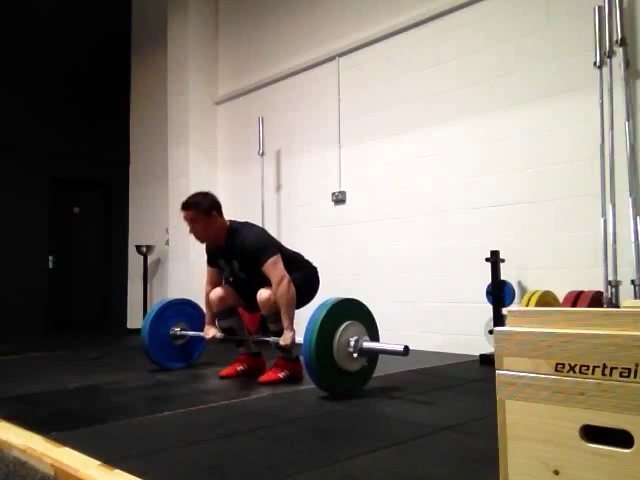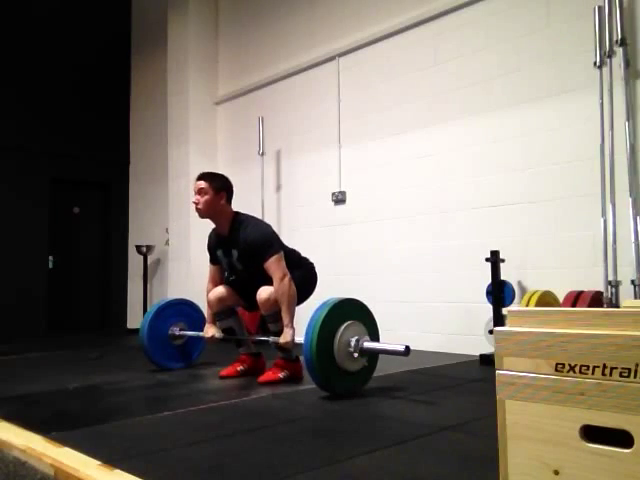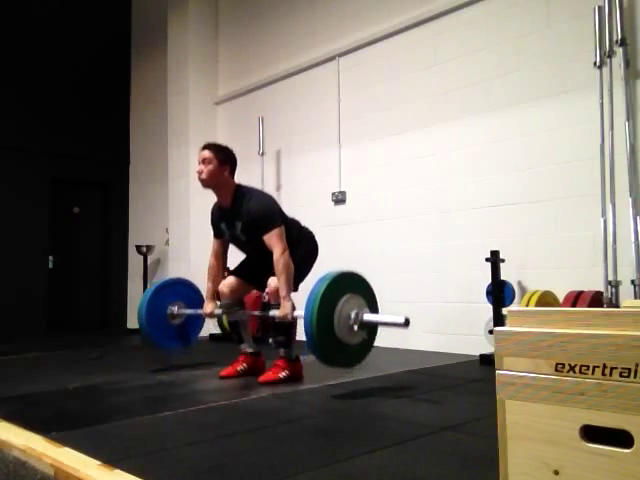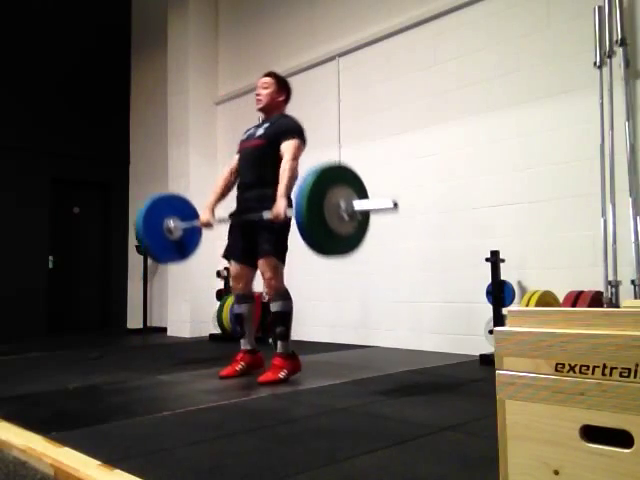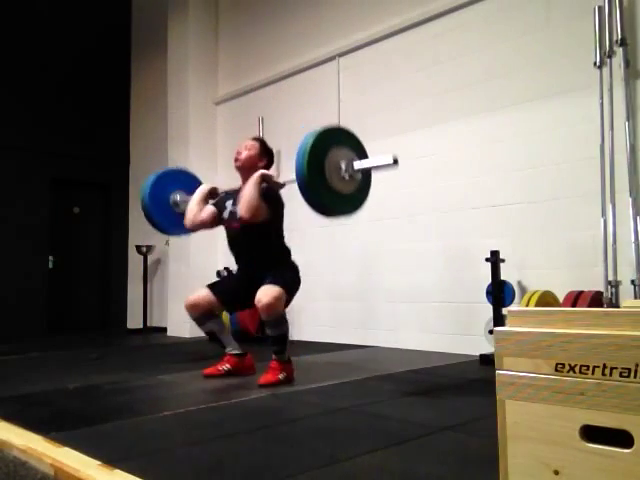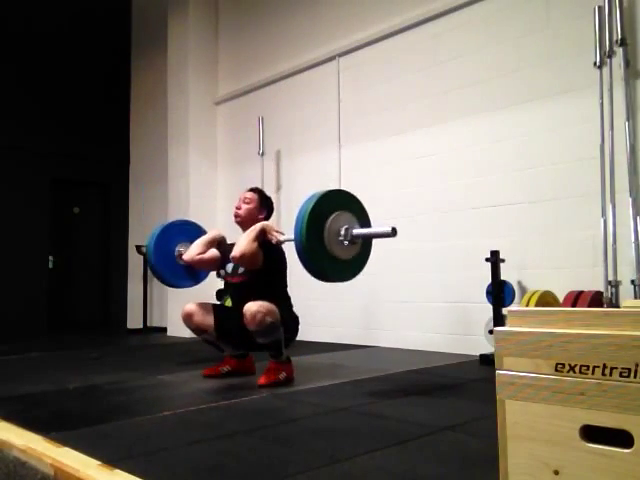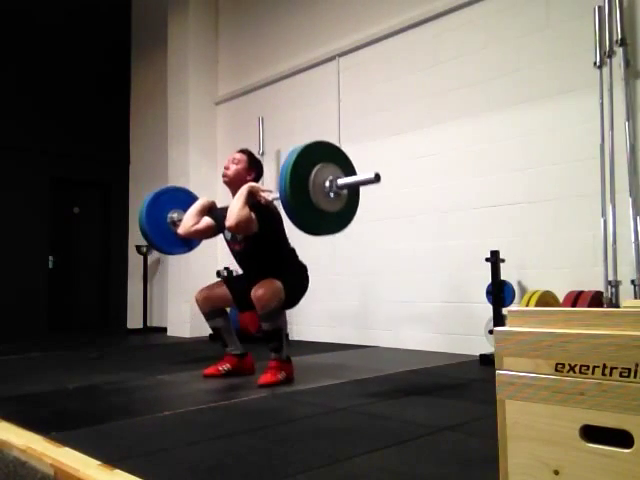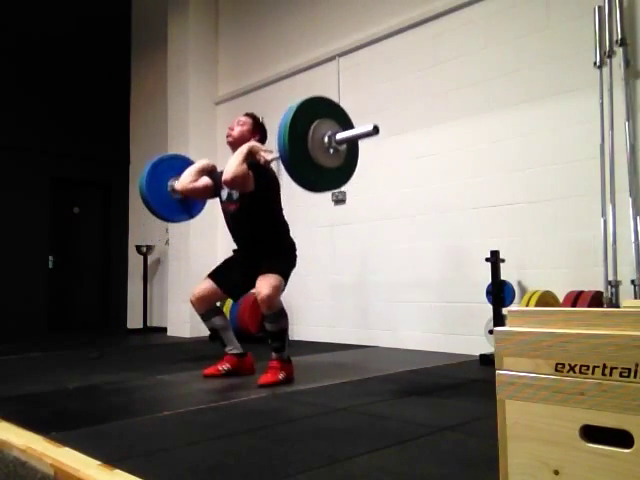
dt=0.4s
person 1, frame 1
left shoulder: (251, 239)
right shoulder: (214, 245)
left elbow: (282, 281)
right elbow: (211, 286)
left wrist: (288, 330)
right wrist: (209, 323)
left hip: (302, 278)
left knee: (266, 297)
right knee: (217, 297)
left ankle: (289, 361)
right ankle: (250, 356)
person 1, frame 2
left shoulder: (254, 233)
right shoulder: (215, 238)
left elbow: (283, 278)
right elbow: (214, 283)
left wrist: (288, 328)
right wrist: (210, 323)
left hip: (298, 276)
left knee: (266, 297)
right knee: (217, 297)
left ankle: (288, 362)
right ankle: (249, 357)
person 1, frame 3
left shoulder: (257, 205)
right shoulder: (218, 212)
left elbow: (281, 252)
right elbow: (217, 258)
left wrist: (286, 300)
right wrist: (209, 299)
left hip: (298, 248)
left knee: (274, 288)
right knee: (227, 290)
left ankle: (288, 362)
right ankle: (250, 356)
person 1, frame 4
left shoulder: (286, 126)
right shoulder: (251, 131)
left elbow: (289, 160)
right elbow: (232, 171)
left wrist: (281, 200)
right wrist: (210, 207)
left hip: (272, 213)
right hip: (244, 214)
left knee: (272, 279)
right knee: (239, 283)
left ankle: (285, 357)
right ankle: (248, 353)
person 1, frame 5
left shoulder: (266, 191)
right shoulder: (228, 198)
left elbow: (246, 214)
right elbow: (191, 222)
left wrist: (256, 179)
right wrist: (204, 192)
left hip: (277, 270)
right hip: (246, 274)
left knee: (266, 301)
right knee: (194, 303)
left ankle: (281, 362)
right ankle: (237, 356)
person 1, frame 6
left shoulder: (268, 248)
right shoulder: (229, 250)
left elbow: (240, 255)
right elbow: (190, 258)
left wrist: (259, 227)
right wrist: (213, 237)
left hip: (279, 322)
left knee: (254, 311)
right knee: (190, 312)
left ankle: (281, 364)
right ankle: (238, 358)
person 1, frame 7
left shoulder: (260, 208)
right shoulder: (224, 213)
left elbow: (234, 225)
right elbow: (186, 230)
left wrist: (245, 190)
right wrist: (204, 203)
left hip: (288, 278)
right hip: (255, 278)
left knee: (262, 293)
right knee: (205, 297)
left ankle: (280, 362)
right ankle: (237, 356)
person 1, frame 8
left shoulder: (258, 170)
right shoulder: (223, 175)
left elbow: (231, 178)
right elbow: (182, 187)
left wrist: (246, 148)
right wrist: (203, 165)
left hip: (275, 253)
right hip: (246, 254)
left knee: (266, 293)
right knee: (200, 296)
left ankle: (281, 363)
right ankle: (236, 356)
